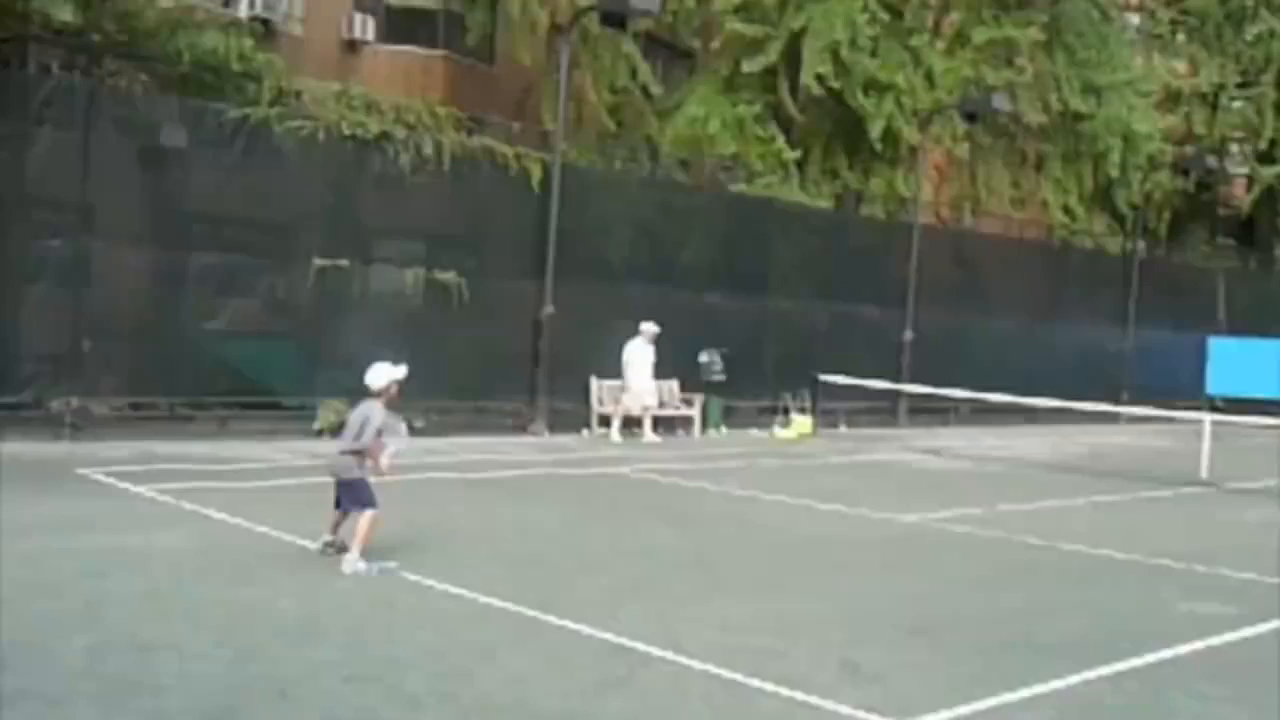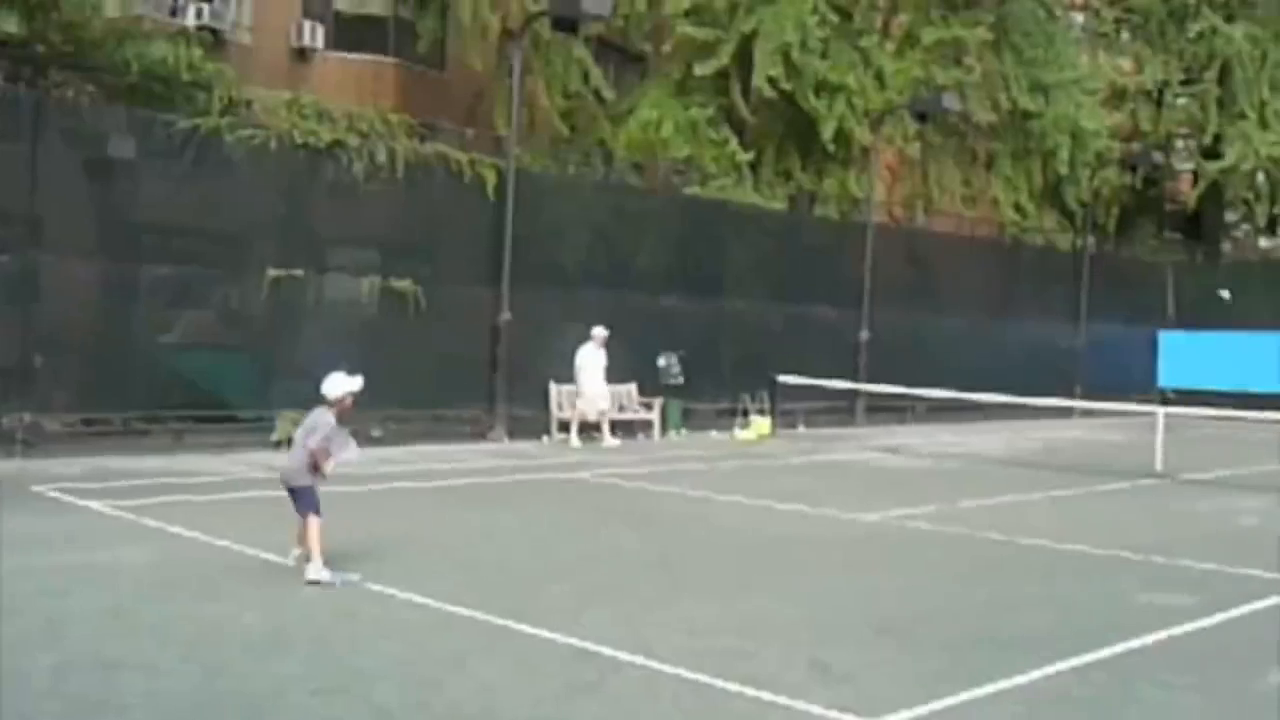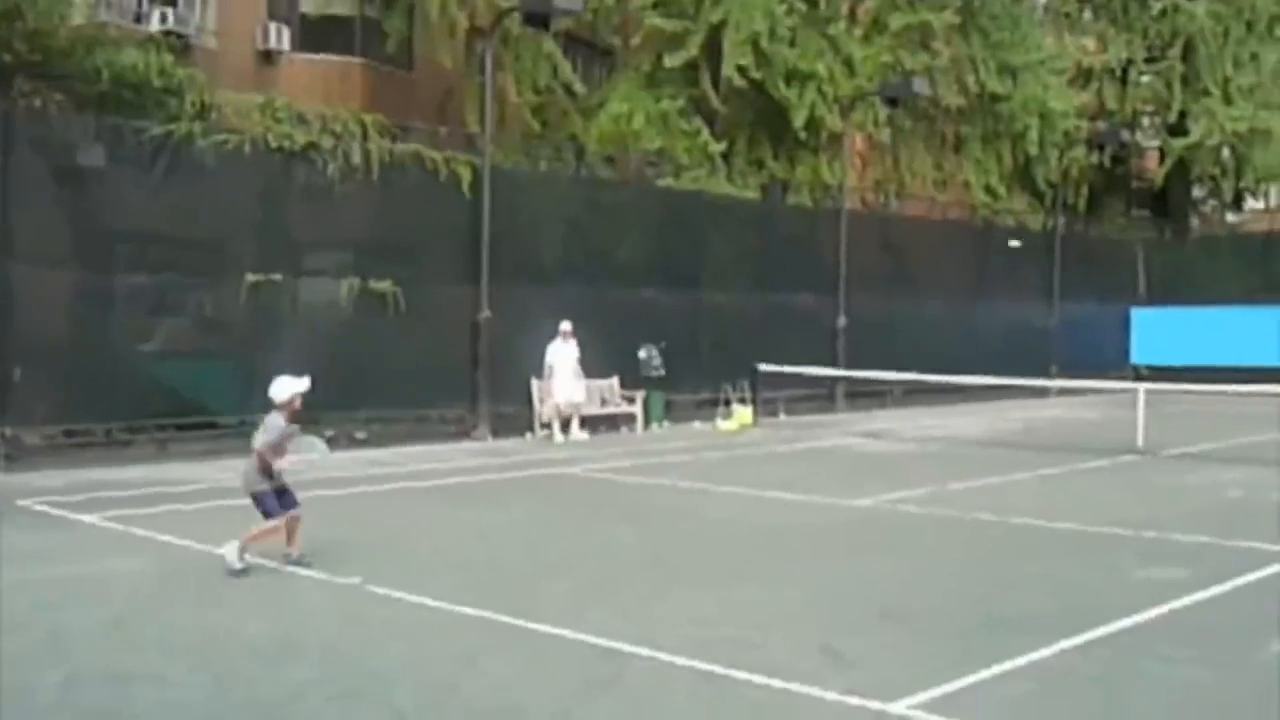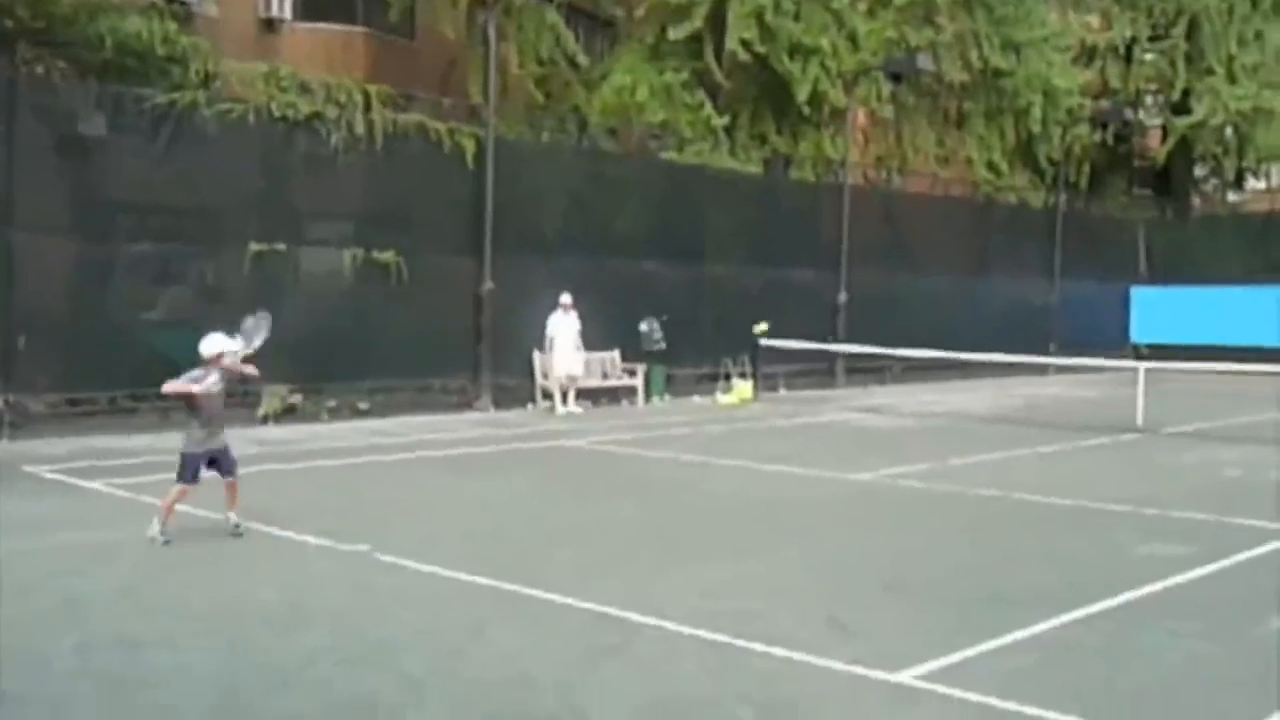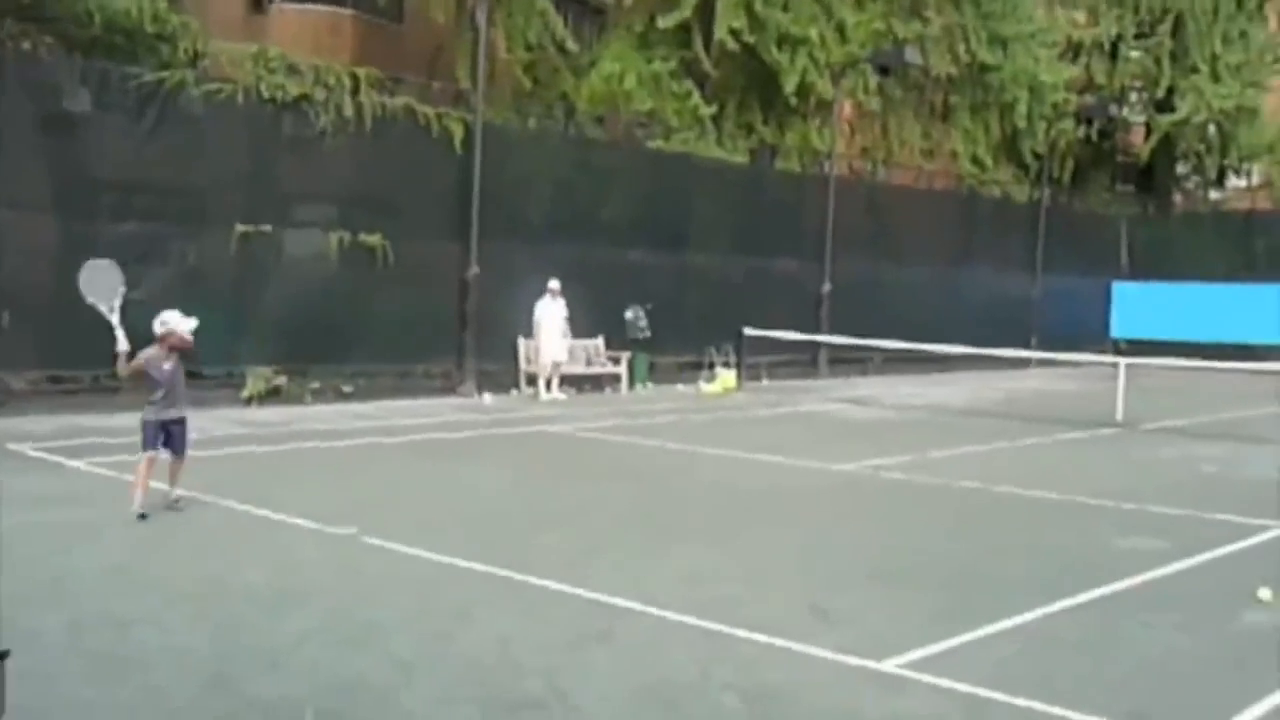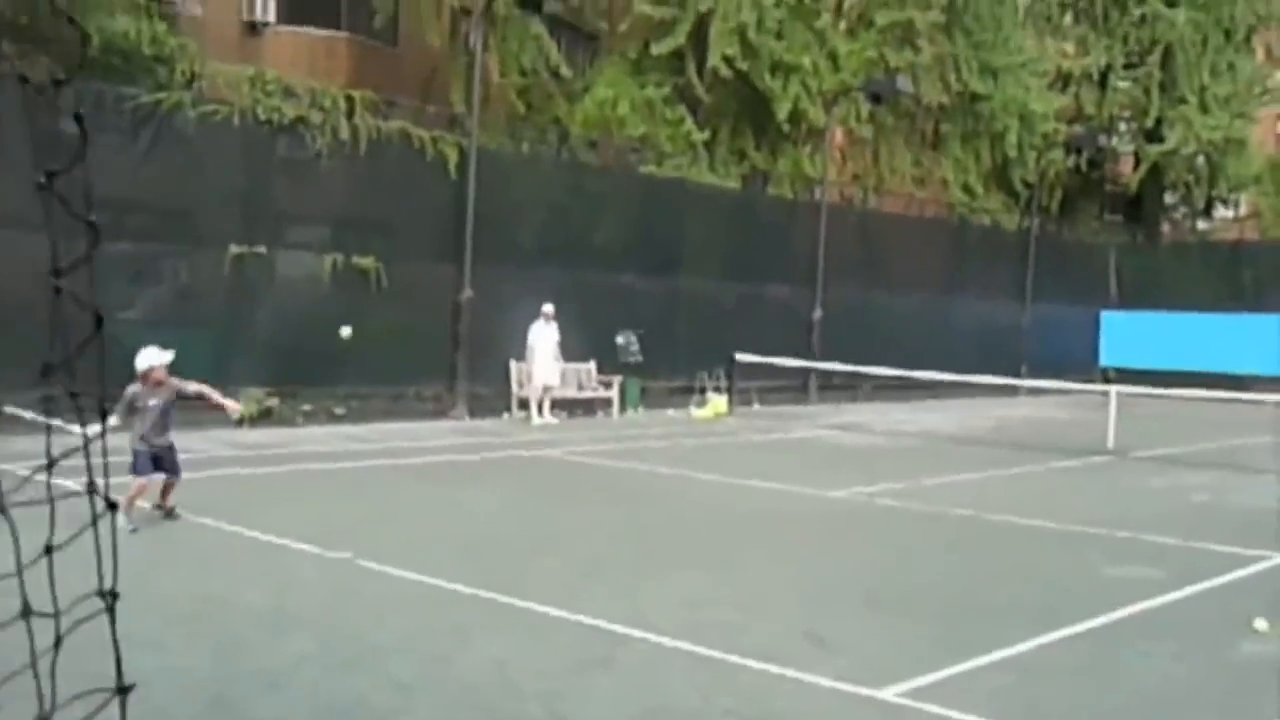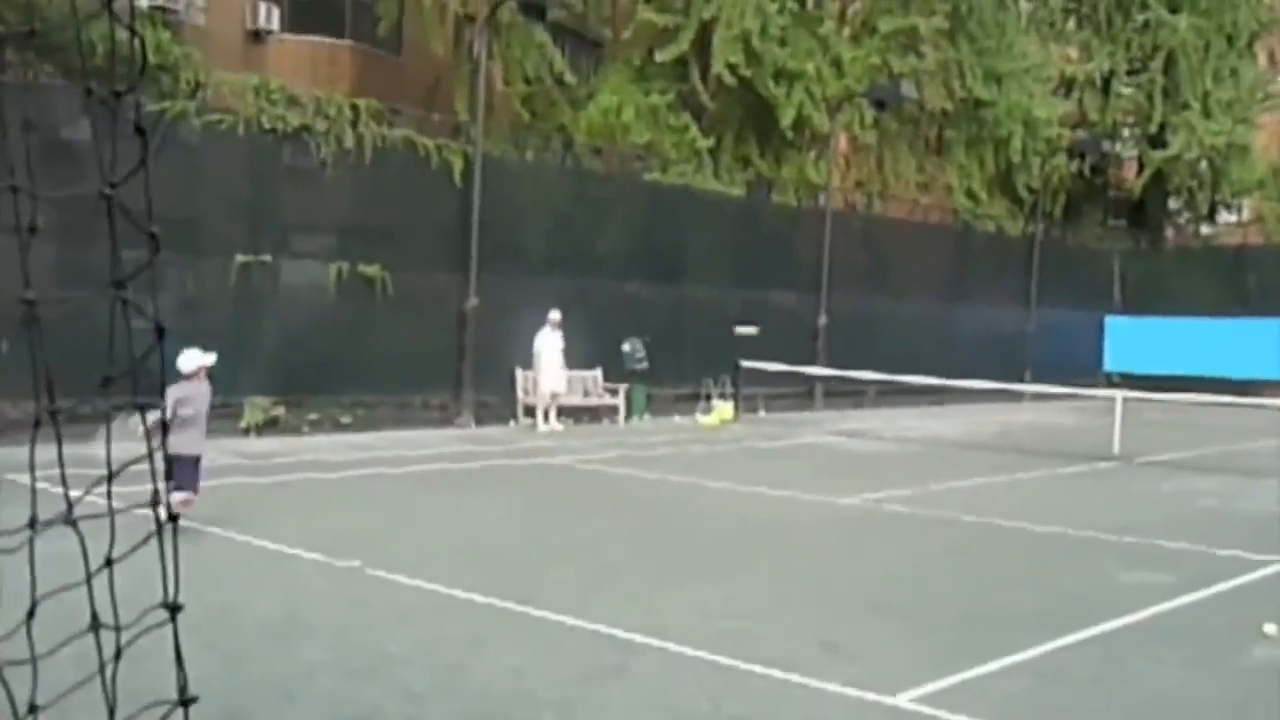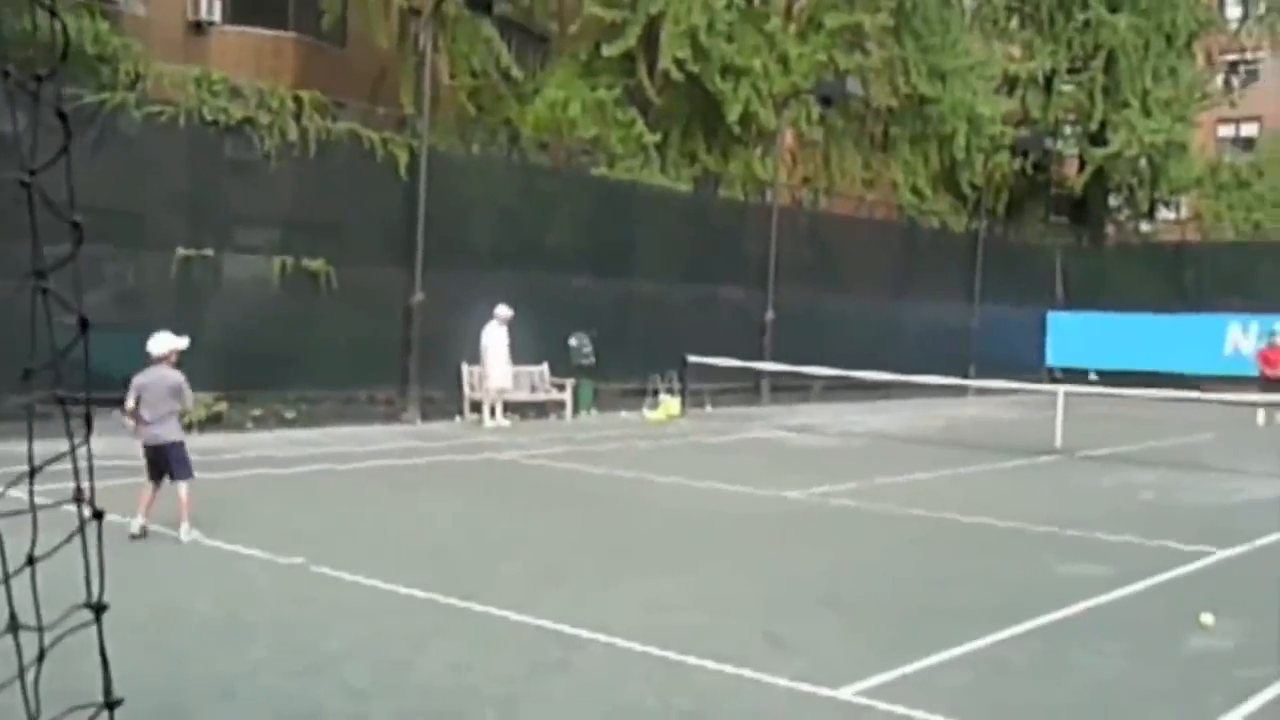
dt=0.4s
person 1, frame 1
left shoulder: (366, 405)
right shoulder: (378, 412)
right elbow: (368, 442)
left wrist: (378, 454)
right wrist: (378, 462)
left hip: (342, 463)
right hip: (351, 467)
left knee: (346, 506)
right knee: (369, 510)
left ankle: (329, 540)
right ankle: (353, 559)
person 1, frame 2
left shoulder: (319, 412)
right shoulder: (328, 421)
left elbow: (298, 435)
right elbow: (313, 446)
right wrist: (324, 465)
left hip: (293, 470)
right hip: (300, 474)
left knee: (308, 514)
right knee: (314, 517)
left ankle: (299, 552)
right ankle: (316, 568)
person 1, frame 3
left shoulder: (279, 420)
right shoulder: (277, 424)
left elbow: (266, 443)
right elbow: (258, 446)
right wrist: (273, 464)
left hip: (272, 480)
right hip: (259, 482)
left knee: (294, 512)
right knee: (276, 522)
left ankle: (292, 553)
right ankle: (236, 549)
person 1, frame 4
left shoulder: (224, 372)
right shoulder: (196, 376)
left elbow: (253, 372)
right elbow: (166, 388)
left wrist: (239, 366)
right wrist: (192, 389)
left hip: (217, 440)
right hip: (195, 444)
left knee: (232, 478)
right knee: (183, 487)
left ankle: (231, 519)
right ankle: (158, 525)
person 1, frame 5
left shoulder: (179, 347)
right shoulder: (148, 355)
left elbow: (189, 341)
right elbow: (123, 372)
left wrist: (176, 332)
right wrist: (121, 353)
left hip: (177, 413)
right hip: (153, 414)
left knee: (178, 456)
right knee: (150, 455)
left ankle: (172, 495)
right ankle: (138, 501)
person 1, frame 6
left shoulder: (171, 385)
right shoulder: (134, 393)
left elbow: (198, 388)
right elbow: (119, 417)
left wrist: (224, 402)
left hip: (164, 442)
right hip: (142, 445)
left knee: (173, 476)
right knee: (141, 482)
left ankle: (164, 503)
right ankle: (125, 516)
person 1, frame 7
left shoulder: (171, 391)
right shoulder: (205, 389)
left elbow: (165, 417)
left wrist: (151, 426)
left hip: (171, 447)
right hip: (190, 450)
left knee: (176, 488)
right knee: (186, 495)
right ankle: (164, 509)
person 1, frame 8
left shoulder: (139, 378)
right shoulder: (177, 377)
left elbow: (129, 407)
right elbow: (187, 405)
left wrist: (135, 422)
left hip: (149, 438)
right hip: (170, 437)
left knee: (154, 482)
right knee: (182, 482)
left ankle: (139, 523)
right ankle: (185, 528)
